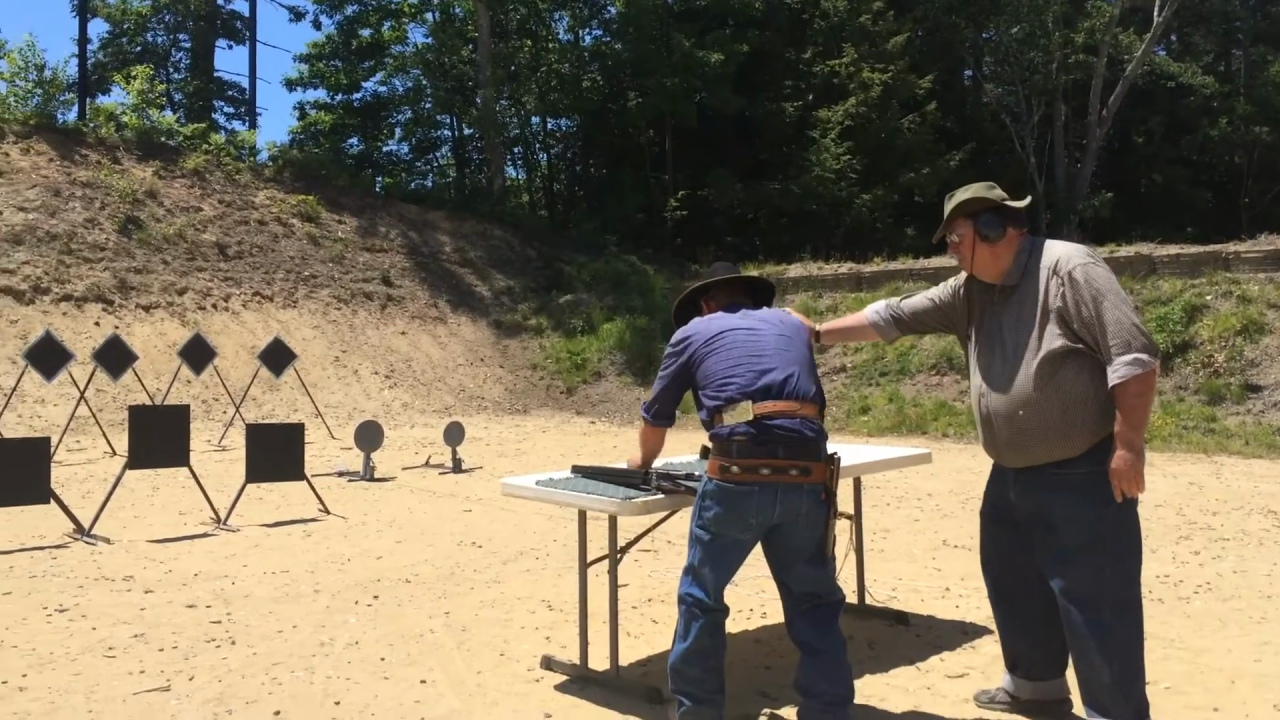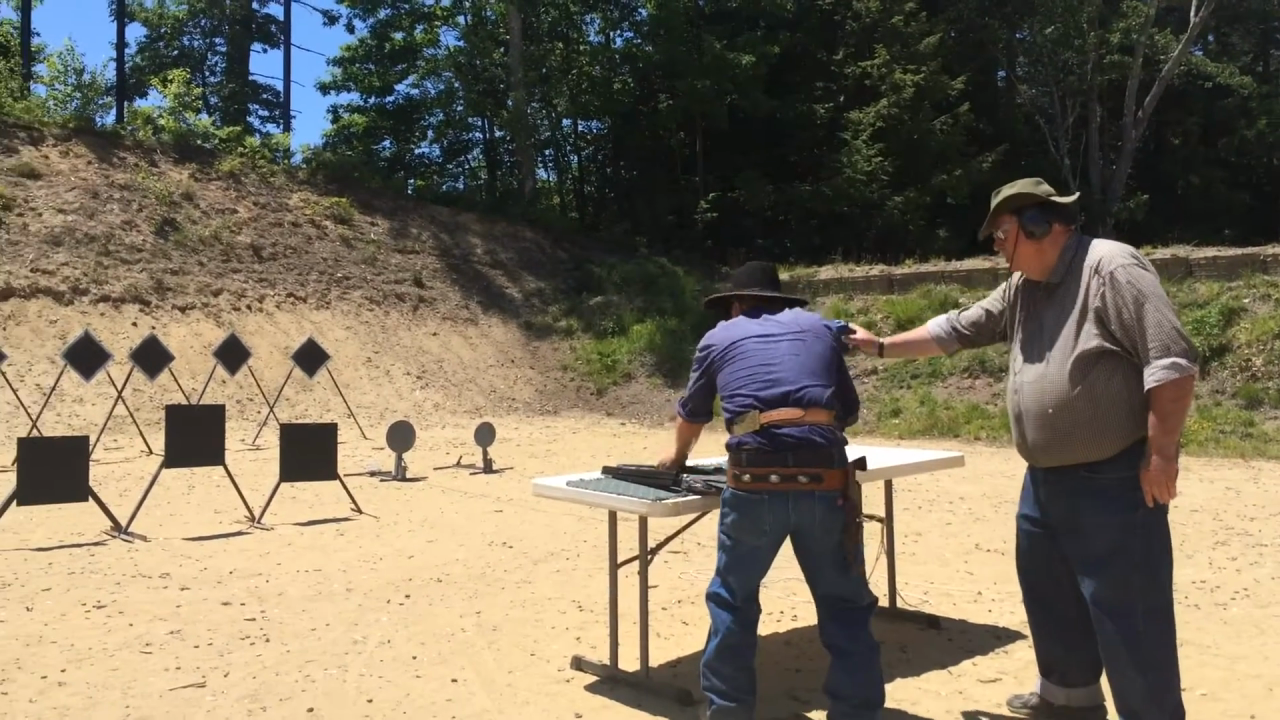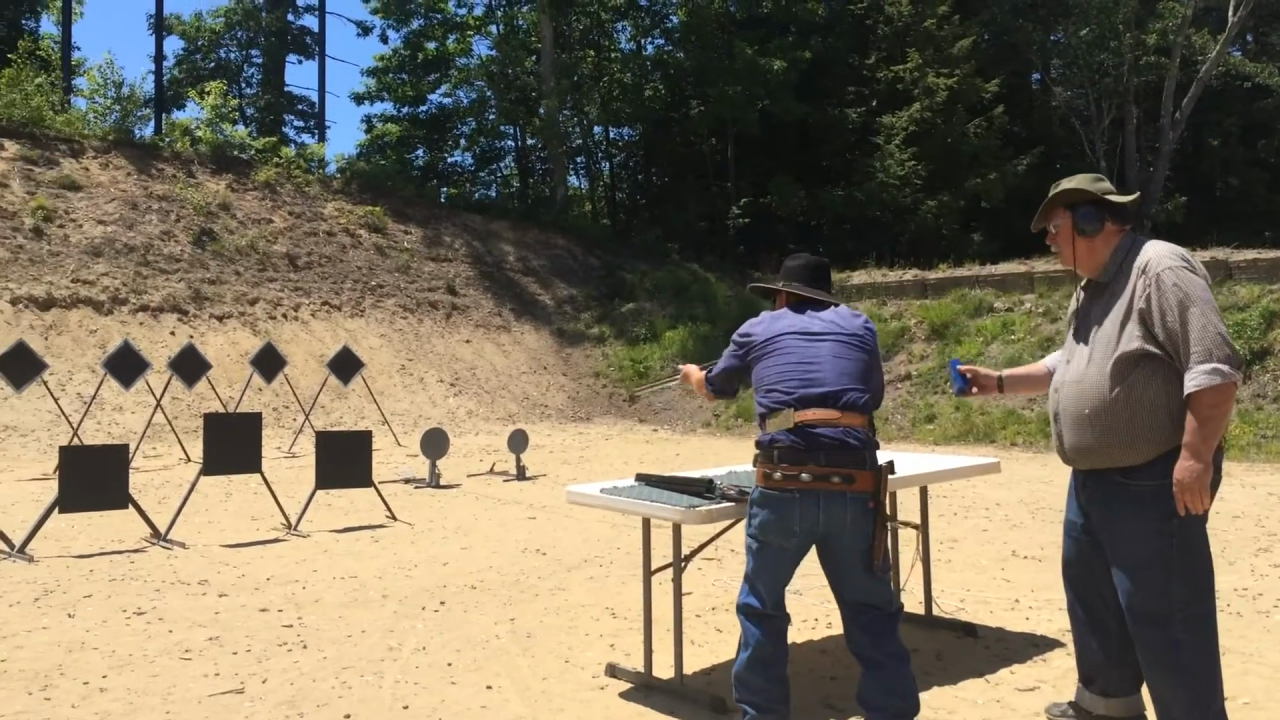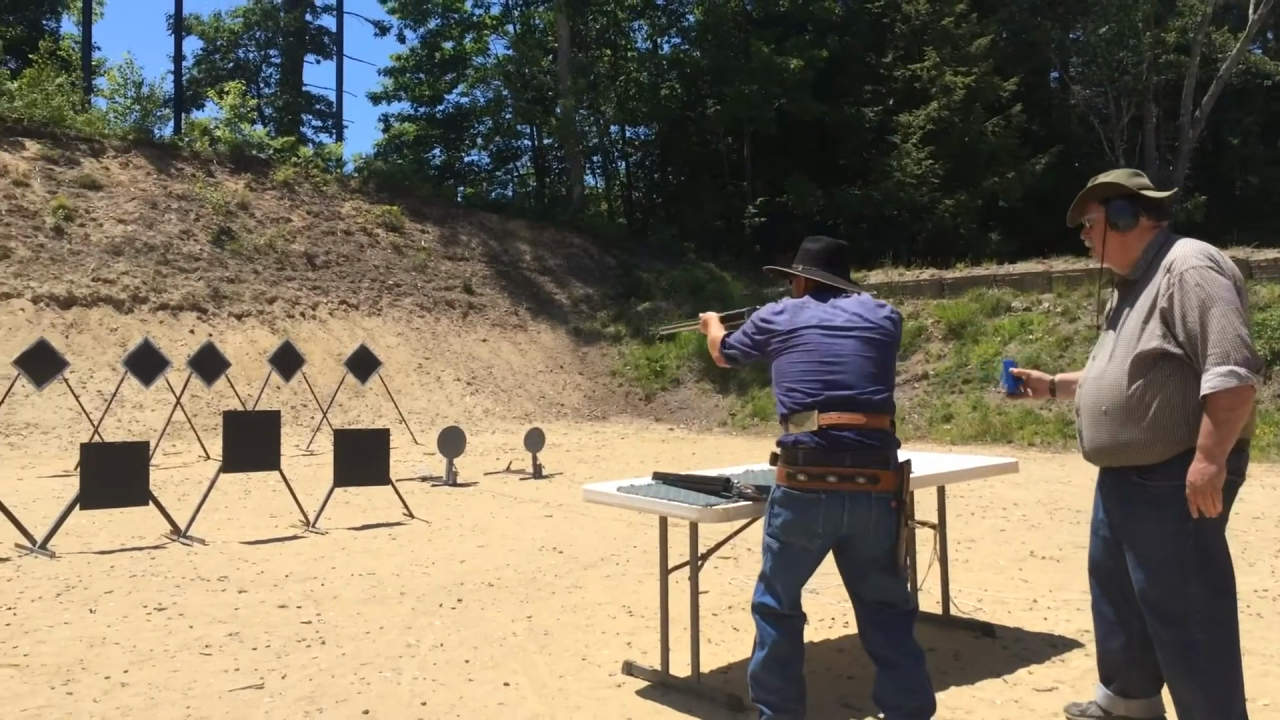
dt=0.3s
person 1, frame 1
left shoulder: (1070, 269)
right shoulder: (970, 290)
left elbow: (1134, 357)
right elbow: (896, 315)
left wrist: (1128, 446)
right wrist: (820, 333)
left hip: (1083, 472)
right hip: (1013, 472)
left knee: (1091, 594)
right knee: (1012, 580)
person 1, frame 2
left shoulder: (1113, 268)
right shoulder: (1022, 288)
left elbow: (1172, 362)
right elbow: (958, 329)
left wrist: (1161, 452)
right wrist: (882, 345)
left hip: (1114, 478)
right hip: (1047, 476)
left knee: (1123, 600)
right knee: (1048, 586)
person 1, frame 3
left shoulder: (1161, 269)
right shoulder: (1091, 289)
left elbow: (1214, 368)
left wrist: (1196, 457)
right wrist: (1000, 380)
left hip: (1153, 481)
right hip: (1095, 480)
left knee: (1162, 608)
right knee: (1091, 593)
person 1, frame 4
left shoulder: (1189, 268)
right shoulder: (1131, 283)
left elbow: (1233, 370)
left wrist: (1210, 459)
right wrist: (1052, 384)
left hip: (1176, 481)
right hip: (1122, 478)
left knee: (1182, 609)
right knee: (1116, 592)
person 2, frame 1
left shoulder: (692, 332)
right shoulder: (791, 325)
left elbow: (656, 417)
left wrist: (645, 461)
left hip: (737, 476)
right hip: (806, 475)
left knee: (702, 599)
right knee: (814, 600)
person 2, frame 2
left shoulder: (717, 338)
right shoulder: (819, 326)
left elbow: (692, 414)
right elbow: (849, 409)
left wrist: (677, 457)
left hip: (754, 483)
right hip: (824, 479)
left knee: (732, 601)
right knee: (845, 604)
person 2, frame 3
left shoulder: (757, 330)
right shoulder: (860, 327)
left elbow: (715, 388)
left wrist: (693, 376)
left hip: (784, 483)
right hip: (854, 483)
left knee: (762, 608)
right knee: (871, 611)
person 2, frame 4
left shoulder: (778, 317)
right shoulder: (884, 316)
left elbow: (725, 354)
left wrist: (712, 326)
left hip: (805, 484)
right hip: (876, 484)
left knee: (777, 607)
right knee: (887, 611)
